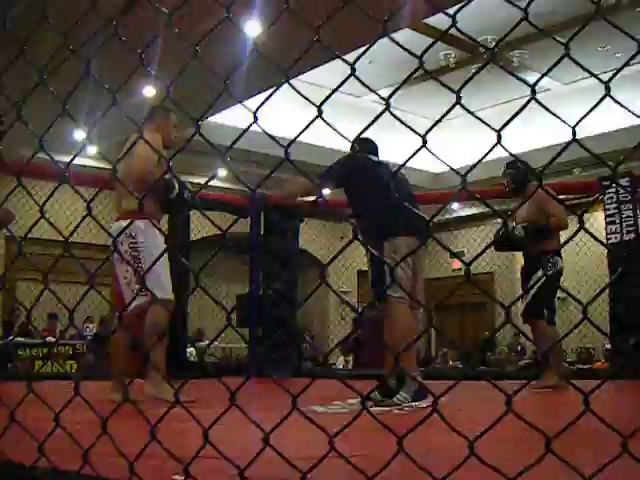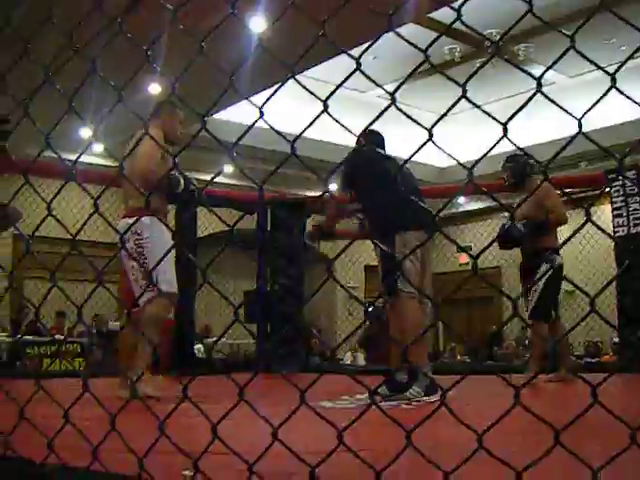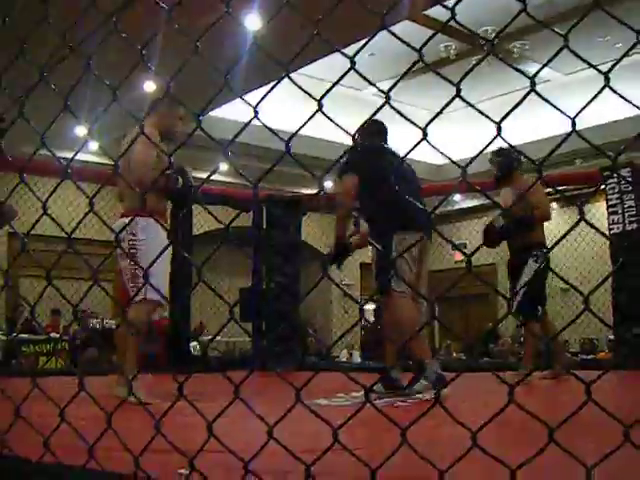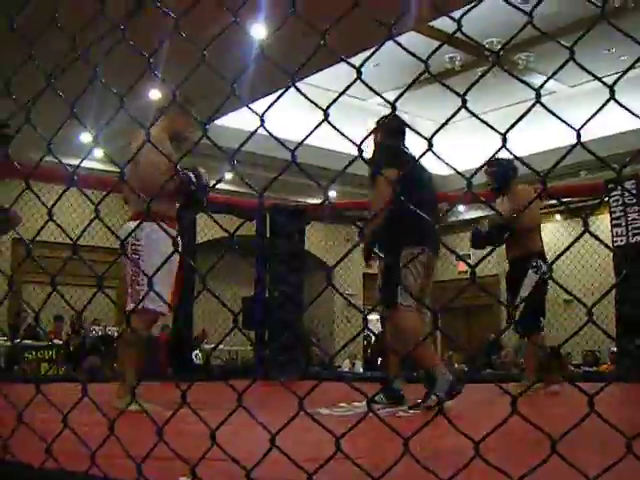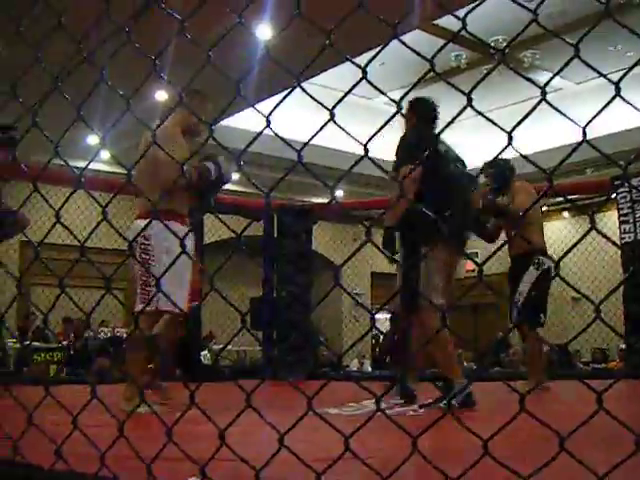
dt=0.2s
person 1, frame 1
left shoulder: (133, 148)
right shoulder: (150, 138)
right elbow: (145, 173)
left wrist: (166, 197)
right wrist: (172, 186)
left hip: (128, 229)
right hip: (139, 228)
left knee: (131, 311)
right knee: (160, 300)
left ankle: (120, 384)
right ankle: (155, 377)
person 1, frame 2
left shoulder: (141, 143)
right shoulder: (152, 135)
right elbow: (148, 173)
left wrist: (170, 187)
right wrist: (175, 182)
left hip: (136, 226)
right hip: (147, 225)
left knee: (138, 305)
right knee: (165, 294)
left ankle: (128, 378)
right ankle: (139, 373)
person 1, frame 3
left shoulder: (144, 140)
right shoulder: (147, 134)
left elbow: (126, 188)
right elbow: (144, 175)
left wrist: (168, 186)
right wrist: (173, 179)
left hip: (140, 225)
right hip: (144, 225)
left knee: (133, 303)
right knee: (148, 300)
left ankle: (125, 377)
right ankle: (126, 381)
person 1, frame 4
left shoulder: (157, 143)
right shoulder: (156, 136)
left elbow: (130, 191)
right elbow: (155, 179)
left wrist: (181, 190)
right wrist: (187, 180)
left hip: (157, 232)
right hip: (151, 230)
left knee: (145, 310)
right knee: (144, 311)
left ankle: (128, 381)
right ankle: (124, 393)
person 1, frame 5
left shoulder: (176, 137)
right shoulder: (167, 130)
right elbow: (176, 177)
left wrist: (201, 185)
right wrist: (208, 170)
left hip: (175, 231)
right hip: (161, 229)
left knee: (178, 310)
right knee: (152, 311)
left ankle: (151, 375)
right ankle: (132, 394)
person 2, frame 1
left shoulder: (353, 163)
right shoulder: (390, 171)
left elbow: (311, 187)
left wrist: (279, 193)
left hip: (390, 234)
right hip: (413, 232)
left knee: (395, 302)
right knee: (407, 305)
left ankle: (411, 382)
right ankle: (392, 381)
person 2, frame 2
left shoulder: (359, 158)
right shoulder: (393, 165)
left elbow: (339, 203)
right elbow: (374, 213)
left wrist: (322, 229)
right wrist: (331, 233)
left hip: (398, 228)
right hip: (419, 226)
left knee: (404, 296)
right knee: (405, 299)
left ankle: (422, 376)
right ankle: (397, 376)
person 2, frame 3
left shoulder: (361, 152)
right shoulder: (393, 159)
left elbow: (347, 190)
left wrist: (340, 238)
right wrist: (356, 240)
left hip: (397, 228)
right hip: (417, 226)
left knee: (394, 295)
right knee: (405, 298)
left ankle: (428, 367)
right ankle: (390, 375)
person 2, frame 4
left shoulder: (386, 151)
right shoulder: (414, 161)
left elbow: (387, 183)
right elbow: (432, 202)
left wrist: (370, 229)
left hip: (404, 238)
right hip: (426, 240)
left knee: (401, 307)
right knee: (396, 309)
left ankle: (442, 378)
right ankle: (391, 385)
person 2, frame 5
left shoulder: (414, 138)
right shoulder: (448, 150)
left elbow: (411, 178)
right elbow: (472, 194)
left wrist: (391, 221)
left hip: (427, 233)
right hip: (453, 234)
left knee: (429, 308)
right knee: (420, 307)
left ankle: (457, 387)
person 3, frame 1
left shoulder: (541, 193)
right shoulder: (522, 205)
left elbow: (562, 220)
left wrist: (532, 231)
right wrist: (511, 239)
left hip: (547, 261)
right hip: (533, 263)
left knee: (534, 313)
right knee: (545, 319)
left ankle: (551, 371)
right ankle: (557, 373)
person 3, frame 2
left shoulder: (541, 188)
right shoulder: (522, 197)
left elbow: (561, 216)
left wrist: (533, 227)
right wrist: (512, 235)
left hip: (546, 258)
right hip: (530, 260)
left knee: (538, 313)
right knee: (550, 315)
left ankle: (532, 370)
right ankle: (565, 367)
person 3, frame 3
left shoulder: (527, 184)
right shoulder: (504, 193)
left elbow: (544, 213)
left wrist: (515, 221)
right wrist: (498, 230)
left hip: (533, 253)
right hip: (517, 255)
left knee: (526, 310)
right knee: (536, 312)
left ankle: (526, 368)
right ankle: (560, 361)
person 3, frame 4
left shoulder: (523, 192)
right shoulder: (500, 201)
left elbow: (531, 223)
right elbow: (501, 236)
left wrist: (503, 226)
right wrist: (486, 236)
left hip: (533, 264)
right hip: (516, 266)
left knee: (528, 322)
right knee: (524, 323)
left ankle: (530, 379)
person 3, frame 5
left shoulder: (521, 188)
right shoulder: (502, 199)
left elbow: (519, 212)
right elbow: (491, 236)
left wrist: (490, 206)
right wrist: (477, 221)
left hip: (533, 260)
right hip: (519, 262)
left knee: (525, 319)
right knee: (526, 321)
left ankle: (536, 375)
right ankle: (537, 376)
